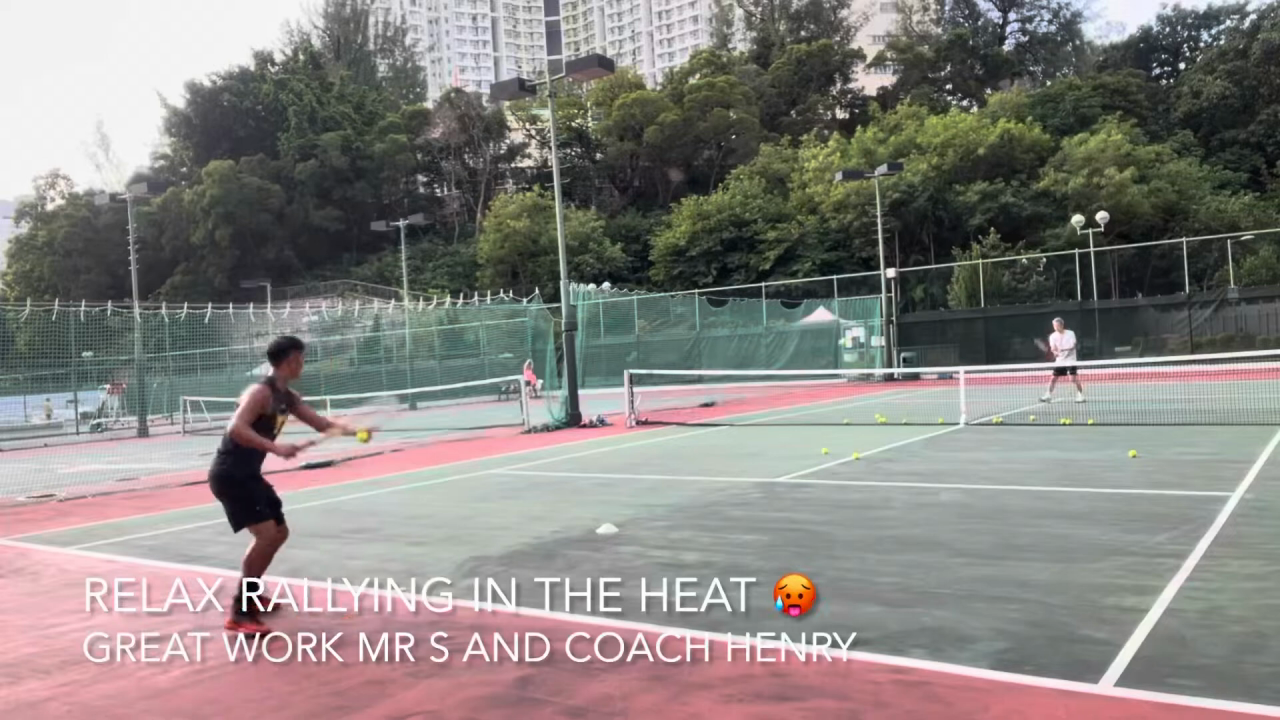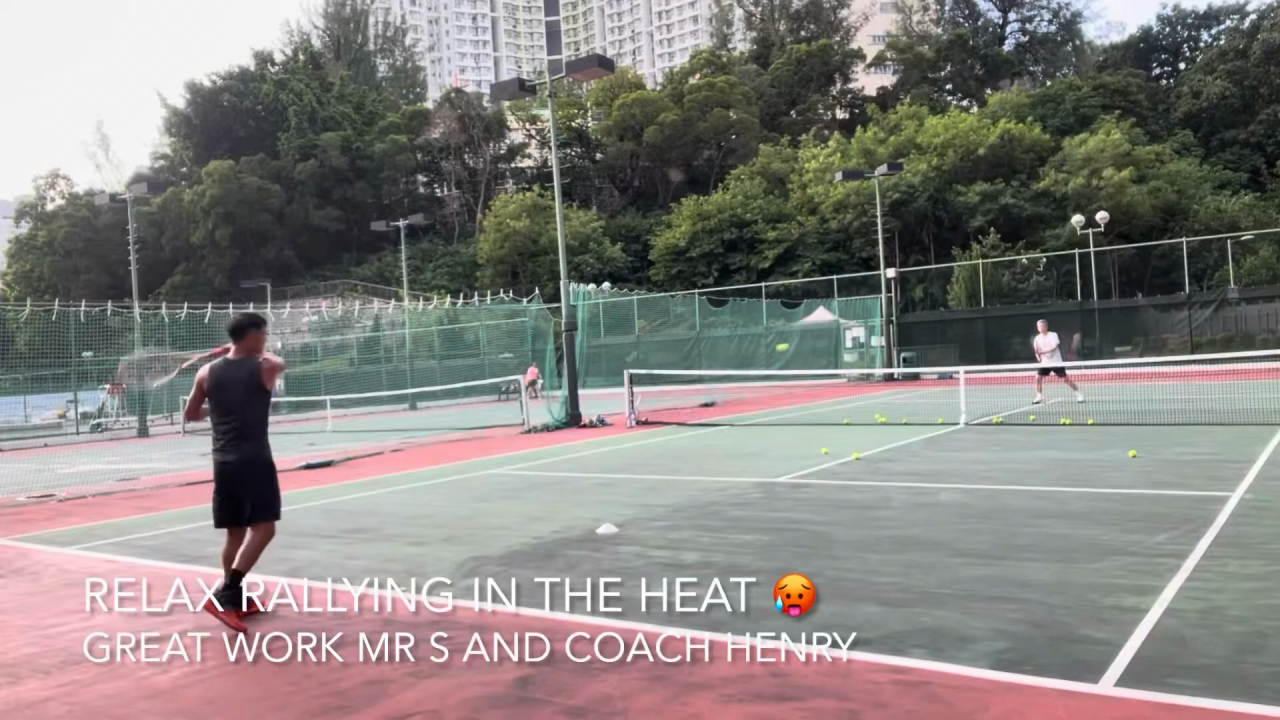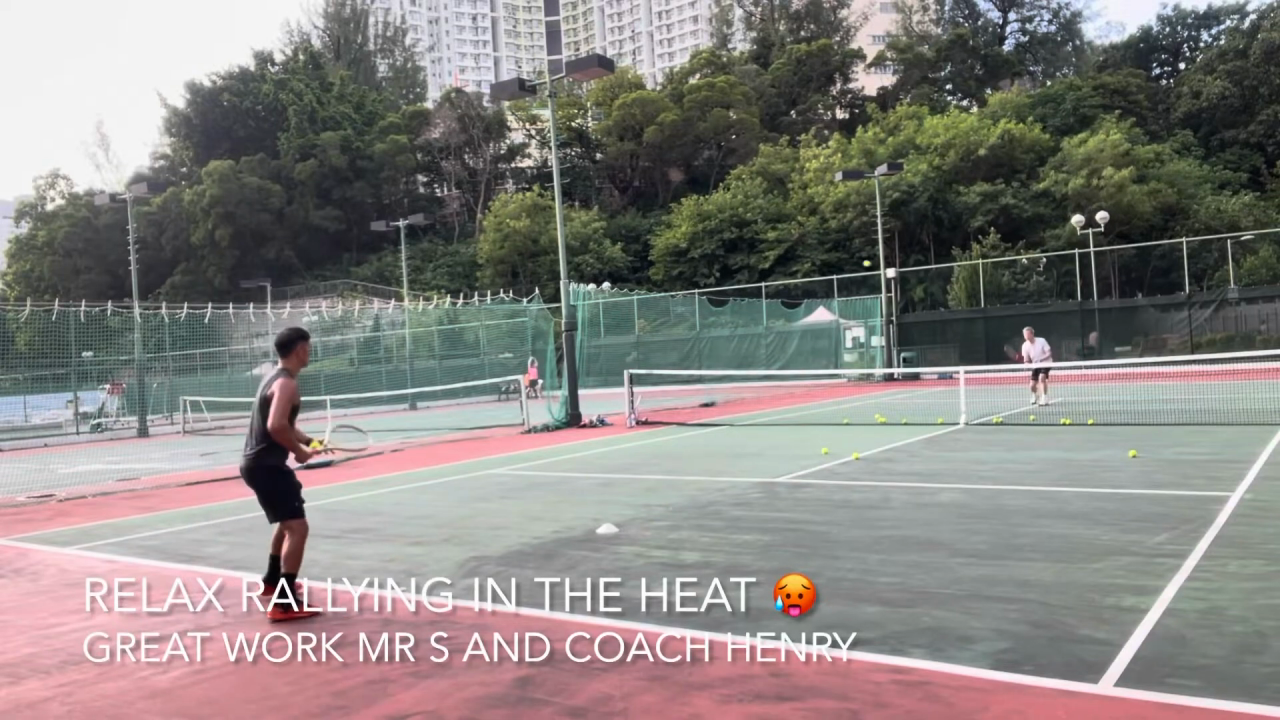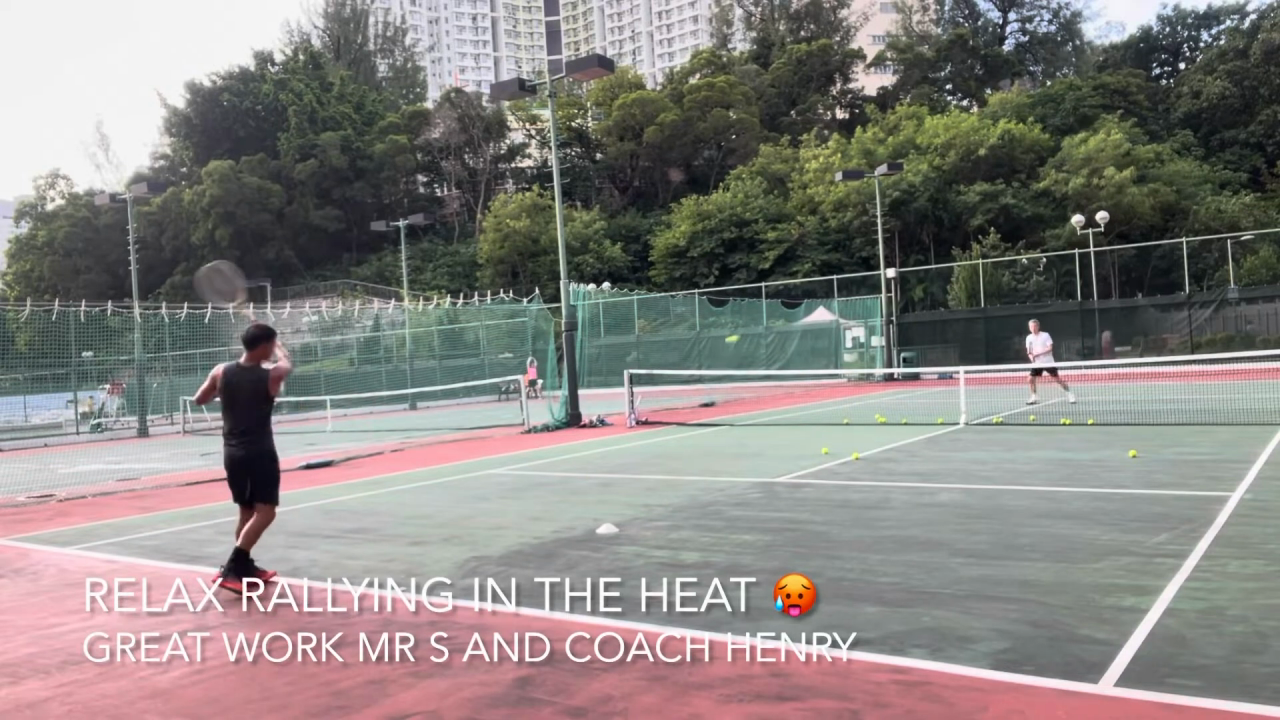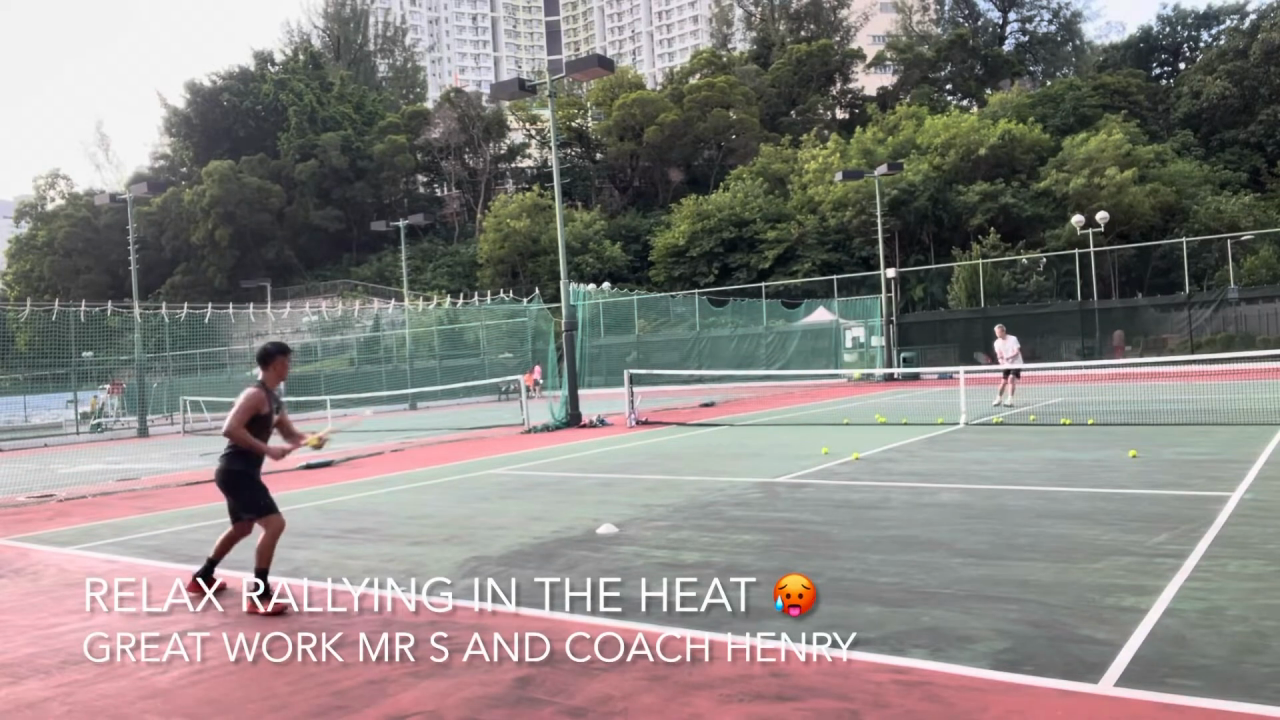
dt=1s
person 1, frame 1
left shoulder: (286, 396)
right shoulder: (260, 392)
left elbow: (319, 422)
right elbow: (236, 430)
left wrist: (351, 431)
right wrist: (271, 446)
left hip: (244, 473)
right hip: (230, 474)
left knee: (278, 533)
right knee: (266, 534)
left ankle: (248, 598)
right ankle: (240, 613)
person 1, frame 2
left shoulder: (208, 373)
right shoulder: (266, 368)
left elbow: (190, 414)
right wrist: (244, 352)
left hip: (223, 462)
right hip: (254, 461)
left knee: (237, 531)
right knee: (263, 529)
left ankle: (235, 598)
right ankle: (226, 595)
person 1, frame 3
left shoulder: (275, 379)
right shoulder: (286, 384)
right elbow: (275, 426)
left wrist: (306, 440)
right wrist: (299, 450)
left hip: (257, 463)
right hip: (266, 465)
left knee: (288, 520)
right knee: (298, 528)
left ankle: (273, 579)
right ankle: (284, 603)
person 1, frame 4
left shoulder: (222, 373)
right shoulder: (272, 377)
left elbow: (199, 400)
right elbow: (286, 364)
right wrist: (279, 346)
left hip: (233, 453)
right hip: (260, 454)
left knee: (247, 511)
right knee: (265, 513)
left ankle: (244, 567)
right ankle: (233, 570)
person 1, frame 5
left shoulder: (273, 399)
right shoulder: (255, 395)
left elbow: (287, 431)
right elbow: (230, 430)
left wrist: (304, 440)
right wrist: (266, 450)
left hip: (235, 471)
right hip: (236, 472)
left knee: (242, 527)
right knee: (274, 524)
left ankle: (202, 578)
right ankle: (260, 594)
